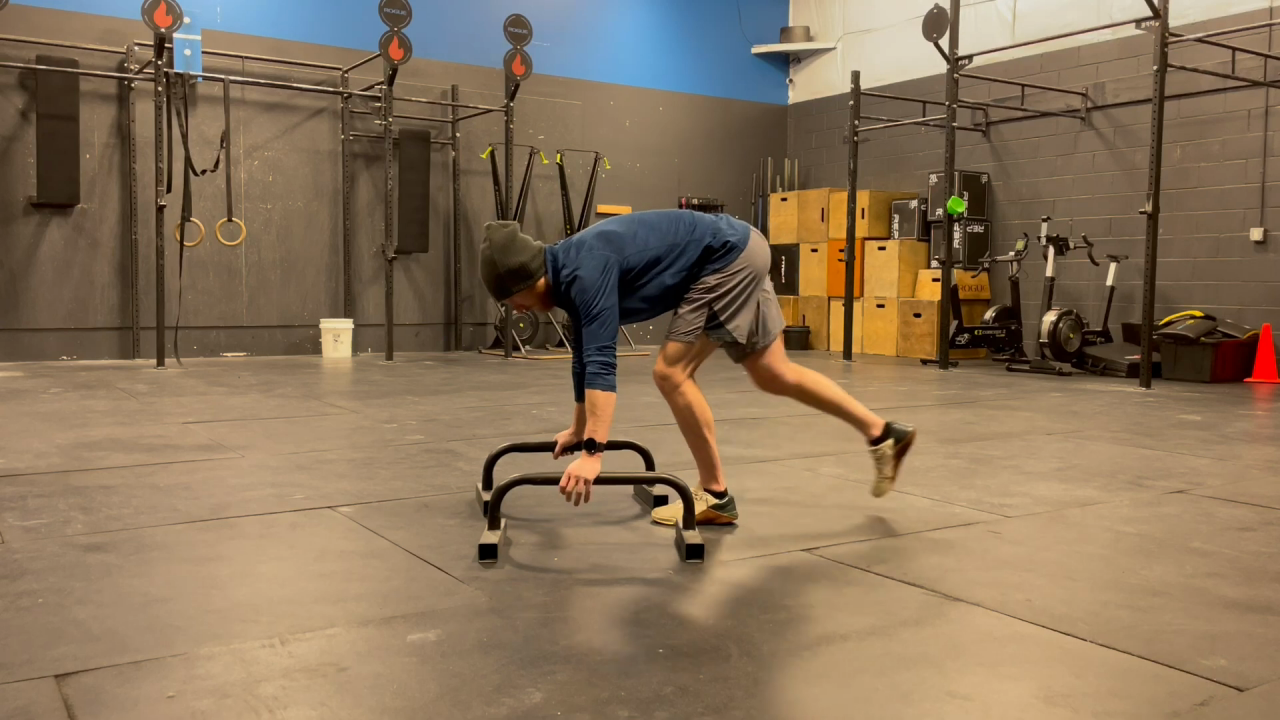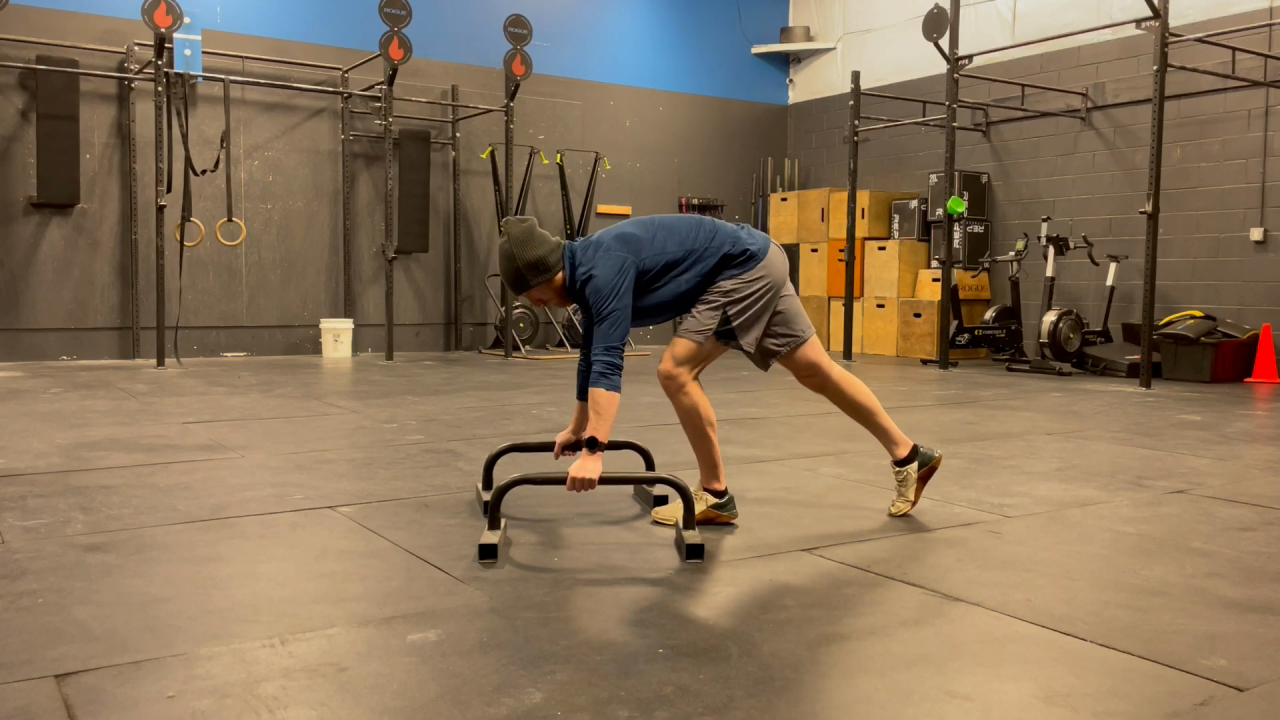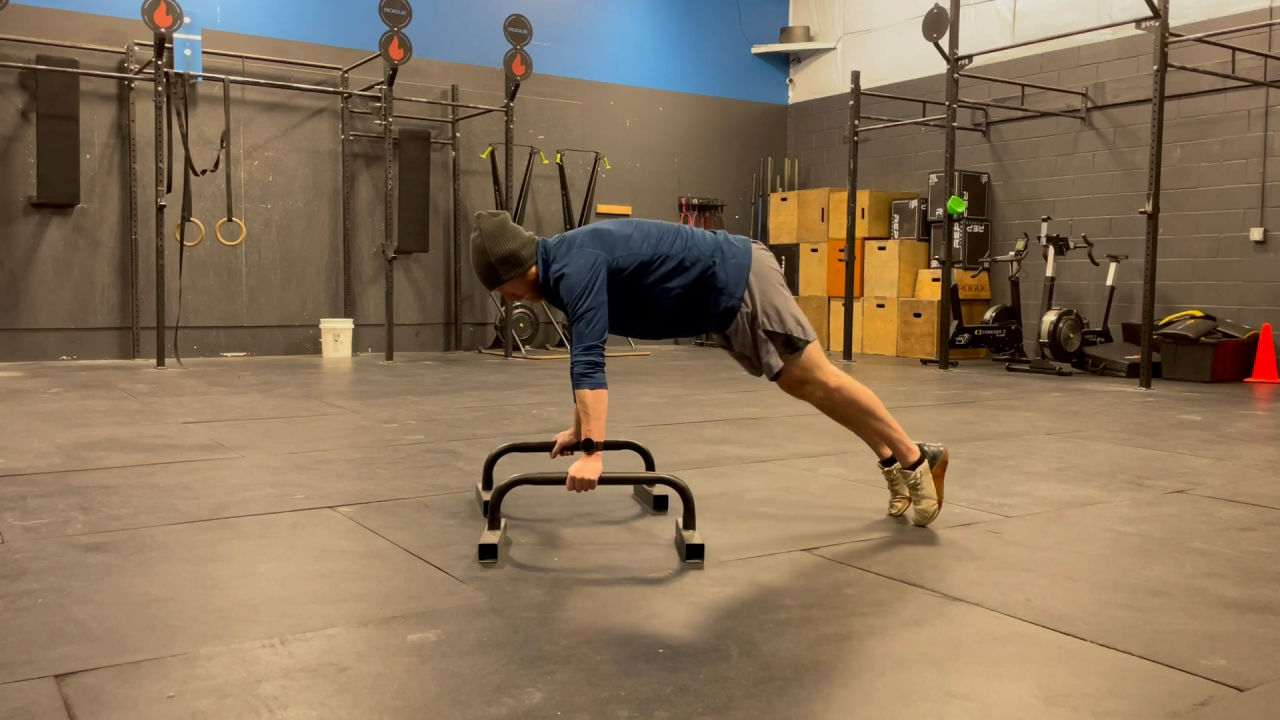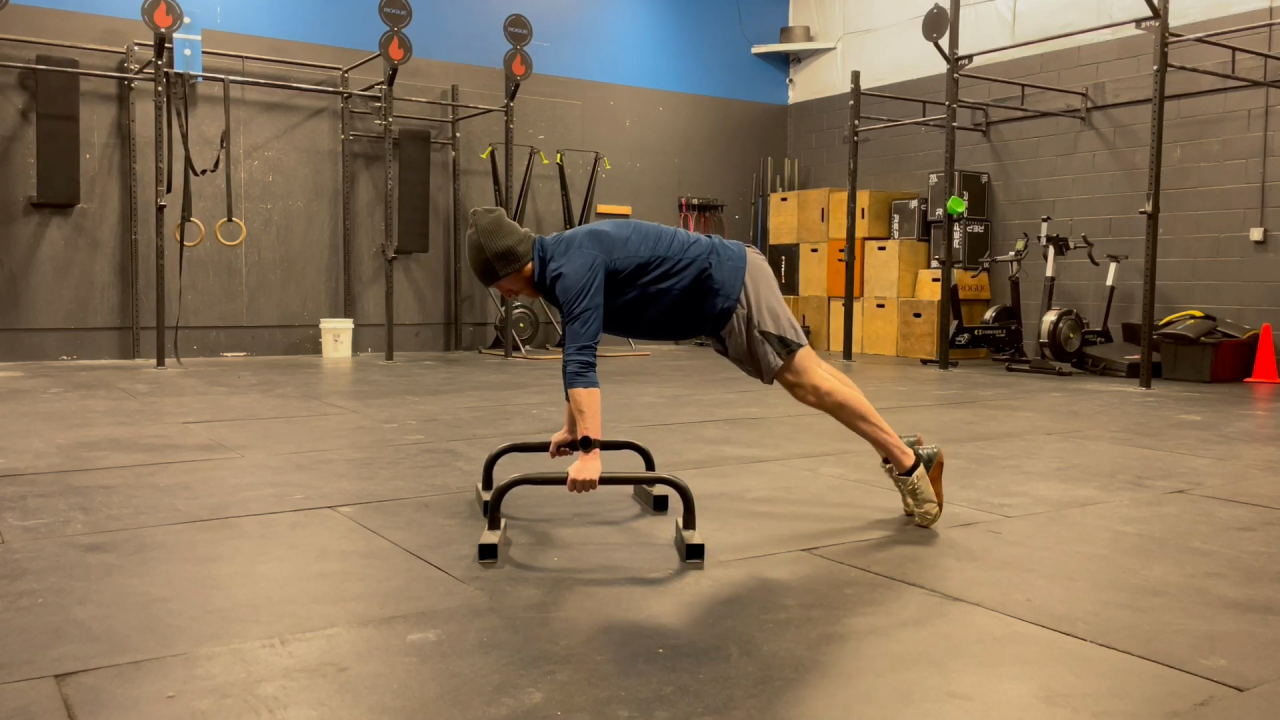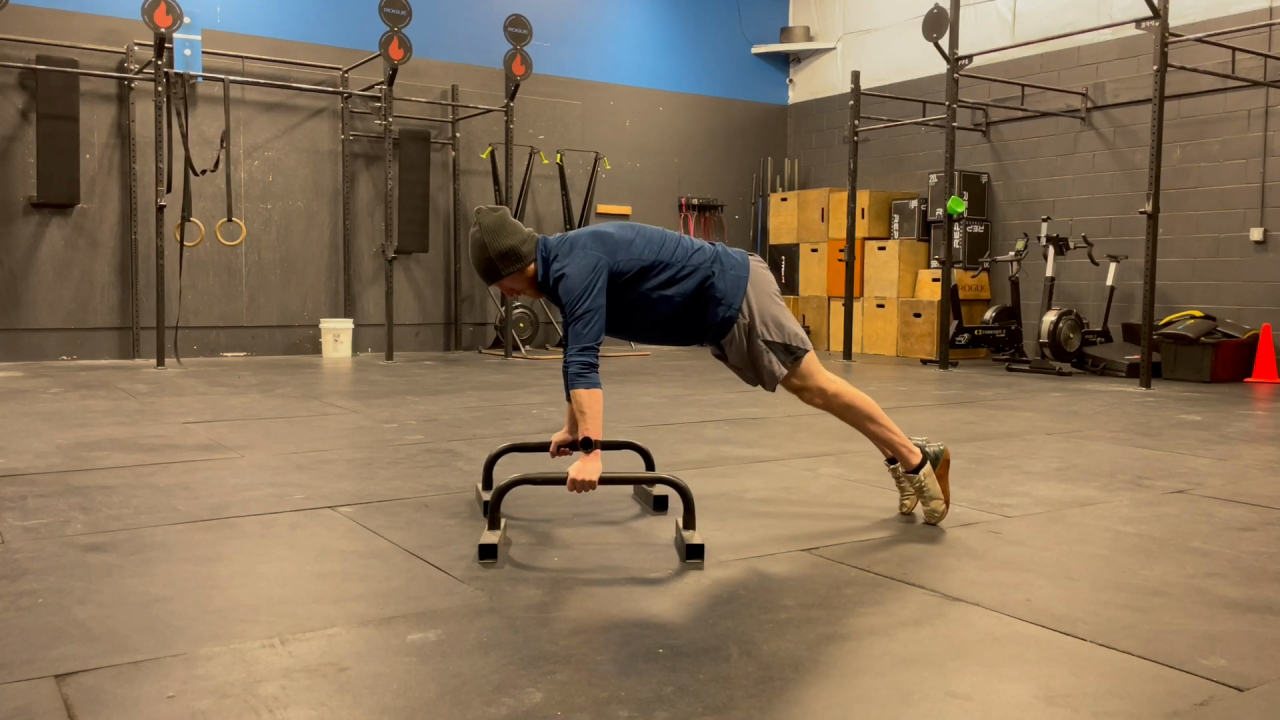
dt=0.7s
person 1, frame 1
left shoulder: (585, 272)
right shoulder: (569, 275)
left elbow: (603, 362)
right elbow: (587, 356)
left wrist: (591, 453)
right wrist: (579, 430)
left hip: (728, 256)
right hip: (738, 254)
left knee: (671, 372)
right knee: (774, 374)
left ankle: (716, 496)
right ankle: (881, 435)
person 1, frame 2
left shoulder: (603, 270)
right shoulder: (587, 271)
left elbow: (608, 362)
right elbow: (592, 354)
left wrist: (594, 451)
right wrist: (578, 428)
left hip: (746, 264)
right hip: (755, 266)
left knee: (675, 371)
right knee: (816, 371)
left ankle: (715, 493)
right ankle: (908, 457)
person 1, frame 3
left shoulder: (576, 268)
right shoulder: (567, 266)
left elbow: (590, 361)
right elbow: (583, 354)
left wrist: (592, 454)
right wrist: (578, 429)
left hip: (737, 280)
right hip: (728, 288)
left knee: (816, 379)
right knee: (802, 382)
left ankle: (916, 459)
right ankle: (891, 459)
person 1, frame 4
left shoulder: (572, 267)
right shoulder: (561, 265)
left elbow: (581, 359)
right elbow: (577, 353)
left wrist: (590, 452)
right wrist: (571, 428)
left hip: (731, 284)
right hip: (721, 297)
left knee: (812, 382)
right knee: (806, 376)
left ankle: (911, 463)
right ankle: (893, 452)
person 1, frame 5
left shoulder: (574, 267)
right shoulder: (562, 264)
left elbow: (583, 360)
right elbow: (578, 355)
left wrist: (590, 452)
right wrist: (573, 427)
left hip: (733, 295)
right hip: (725, 304)
left knee: (816, 386)
right knee: (811, 383)
left ankle: (917, 460)
right ankle: (902, 454)
